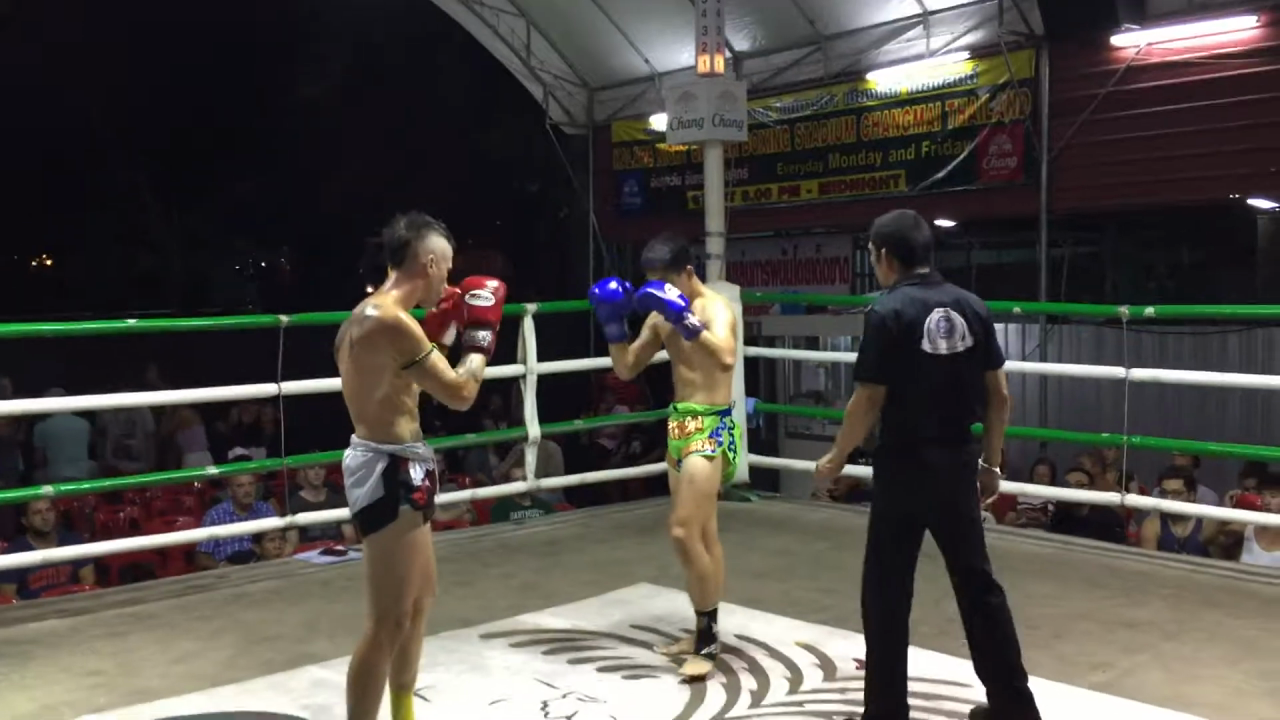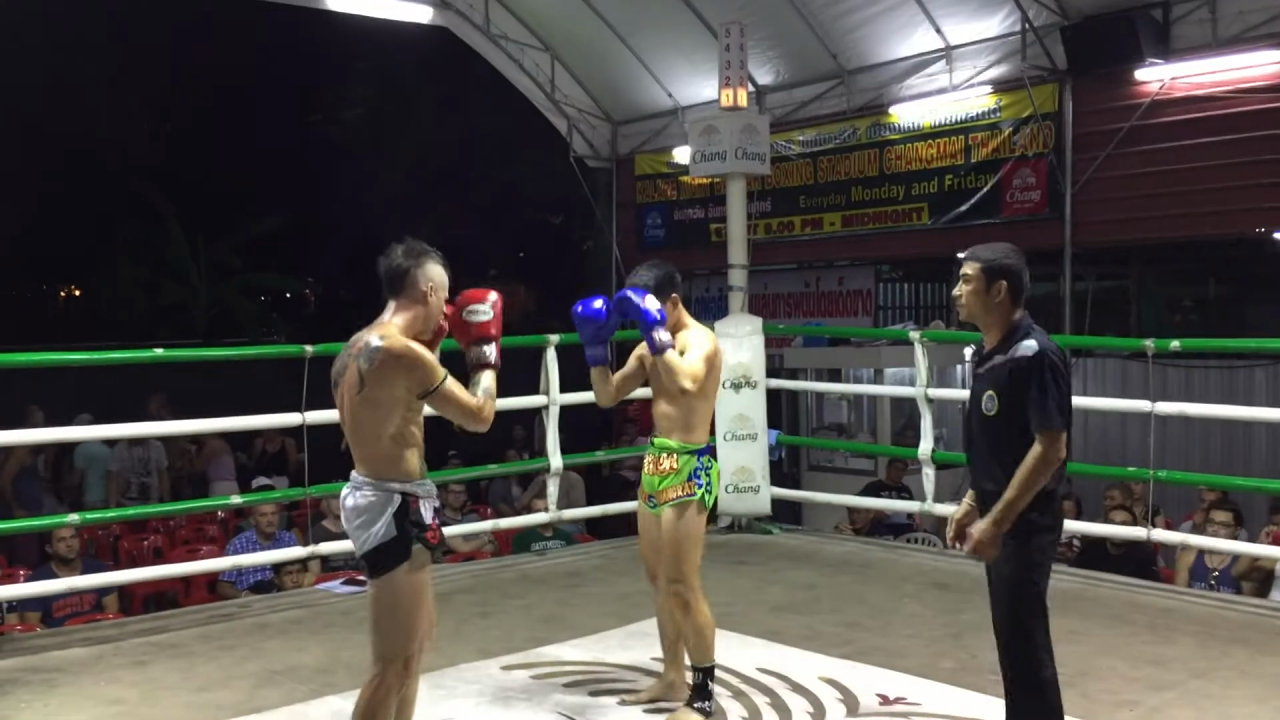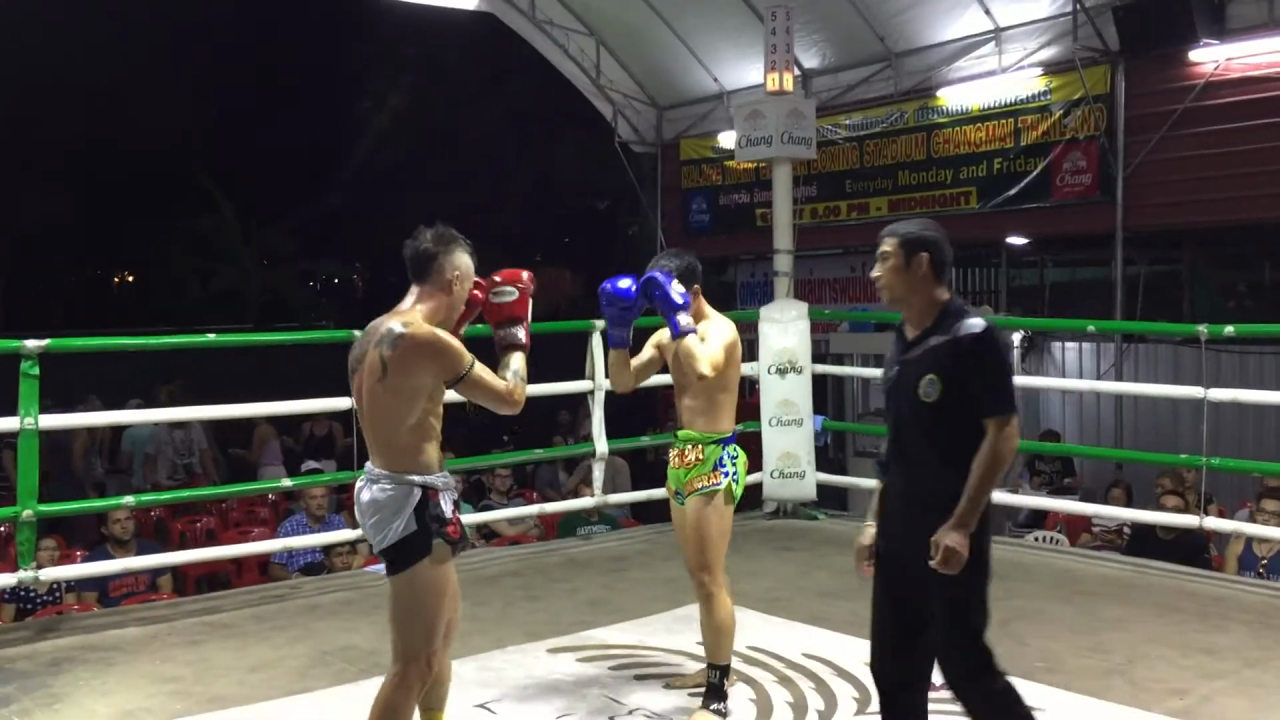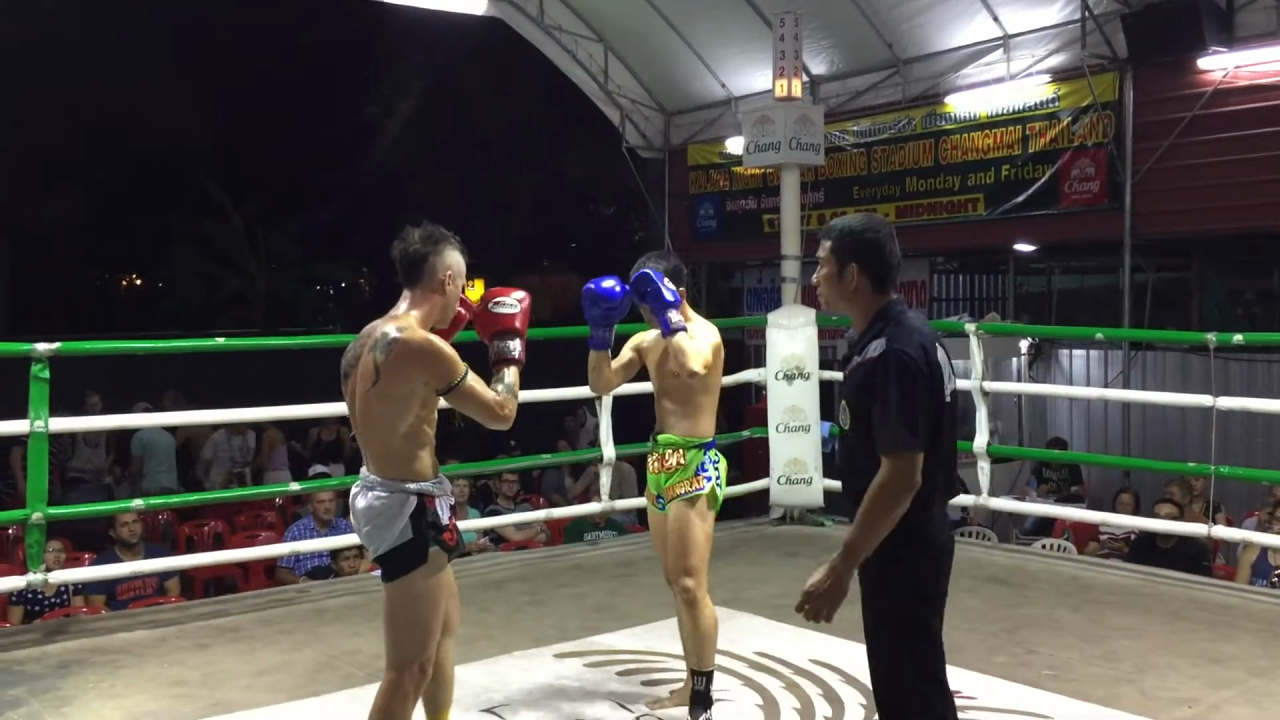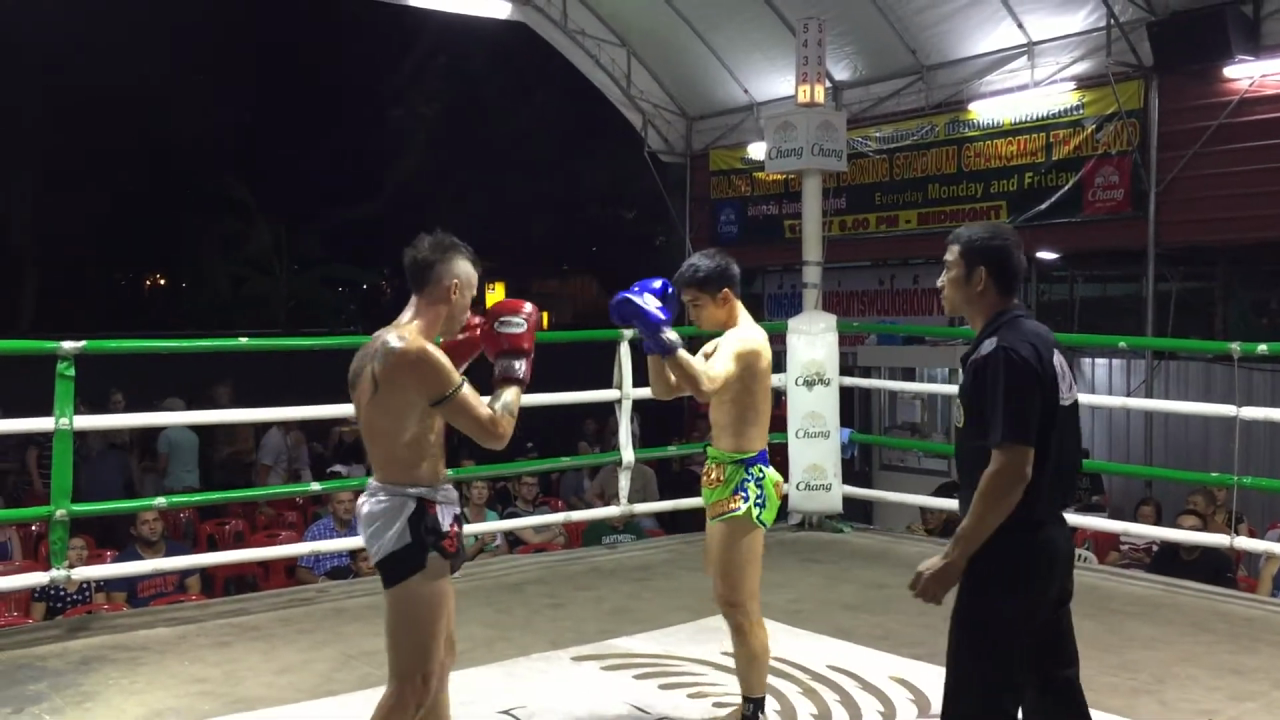
dt=1s
person 1, frame 1
left shoulder: (887, 313)
right shoulder: (970, 306)
left elbow: (868, 402)
right elbow: (998, 394)
left wrist: (836, 457)
right wrist: (990, 460)
left hip: (906, 464)
right hip: (956, 460)
left knee: (887, 589)
right knee: (975, 578)
person 1, frame 2
left shoulder: (1034, 353)
right shoulder: (988, 350)
left elbow: (1050, 448)
left wrist: (996, 519)
right wrist: (972, 503)
left hip: (1024, 521)
right hip: (998, 514)
left knee: (1021, 643)
right knee: (1025, 632)
person 1, frame 3
left shoulder: (974, 337)
right shoulder: (901, 341)
left elbow: (1002, 437)
left wrist: (960, 525)
right wrist: (876, 520)
left hip: (952, 530)
right hip: (900, 525)
left knee: (965, 663)
right knee: (893, 664)
person 1, frame 4
left shoulder: (891, 352)
right shoulder: (905, 335)
left elbow: (901, 475)
left wrist: (840, 568)
left hip: (903, 547)
right hip: (917, 540)
person 1, frame 5
left shoulder: (1003, 352)
right shoulder: (1036, 341)
left elbow: (1011, 470)
left wrist: (954, 558)
left hip: (1011, 553)
right hip: (1044, 543)
person 2, frame 1
left shoulder: (367, 315)
right shoulder: (392, 322)
right elbow: (460, 394)
left wrist: (441, 329)
right wrist: (482, 331)
left hip: (394, 468)
right hip: (390, 472)
left knee: (420, 597)
right knee: (390, 622)
person 2, frame 2
left shoulder: (359, 346)
right shoulder: (402, 353)
right elbow: (479, 416)
right wrist: (484, 342)
left hip: (376, 499)
right hip: (394, 509)
left knee: (418, 632)
right knee: (394, 662)
person 2, frame 3
left shoulder: (375, 333)
right shoulder: (425, 339)
right elbow: (510, 399)
left wrist: (458, 323)
right wrist: (513, 327)
left hip: (387, 488)
right hip: (413, 500)
left knee: (443, 619)
right knee: (416, 661)
person 2, frame 4
left shoulder: (368, 338)
right shoulder: (419, 345)
right elbow: (501, 412)
right wrist: (507, 339)
left hip: (382, 493)
right hip: (409, 507)
left knee: (444, 623)
right knee: (409, 668)
person 2, frame 5
left shoulder: (379, 346)
right shoulder: (417, 355)
right elbow: (495, 431)
left wrist: (451, 360)
right wrist: (512, 359)
left hip: (399, 509)
right hip: (412, 519)
left knee: (438, 658)
person 3, frame 1
left shoulder: (716, 308)
right shoulder: (661, 317)
left elbow: (726, 359)
right elbow: (624, 369)
left wrist: (684, 316)
right wrist: (614, 322)
left hip: (711, 430)
right hip: (679, 427)
left knee: (683, 532)
right knee: (702, 535)
left ankle: (706, 641)
right ankle: (704, 632)
person 3, frame 2
left shoulder: (699, 340)
right shoulder: (647, 348)
left elbow: (689, 386)
right elbow: (607, 397)
left wrist: (659, 334)
right wrist: (595, 344)
left hip: (687, 469)
right hip: (655, 465)
left knee: (683, 588)
right knee: (659, 580)
right ankle: (673, 679)
person 3, frame 3
left shoulder: (718, 329)
right shoulder: (667, 336)
left elbow: (704, 370)
right elbow: (622, 382)
left wrist: (677, 315)
right wrist: (618, 328)
left hip: (715, 460)
right hip: (682, 457)
left knee: (707, 578)
right knee: (702, 573)
right ankle: (717, 665)
person 3, frame 4
left shoulder: (703, 332)
right shoulder: (644, 341)
left elbow: (694, 369)
right elbow: (601, 384)
left wrist: (670, 313)
right wrist: (600, 329)
left hip: (695, 464)
right hip: (659, 463)
left knee: (690, 584)
right knee: (675, 582)
person 3, frame 5
left shoulder: (745, 340)
right shoulder: (720, 343)
left elbow: (705, 386)
right elbow: (666, 388)
left wrist: (664, 330)
right wrist: (652, 335)
left hip: (742, 479)
right hip: (723, 477)
left knee: (738, 607)
right knee: (737, 601)
